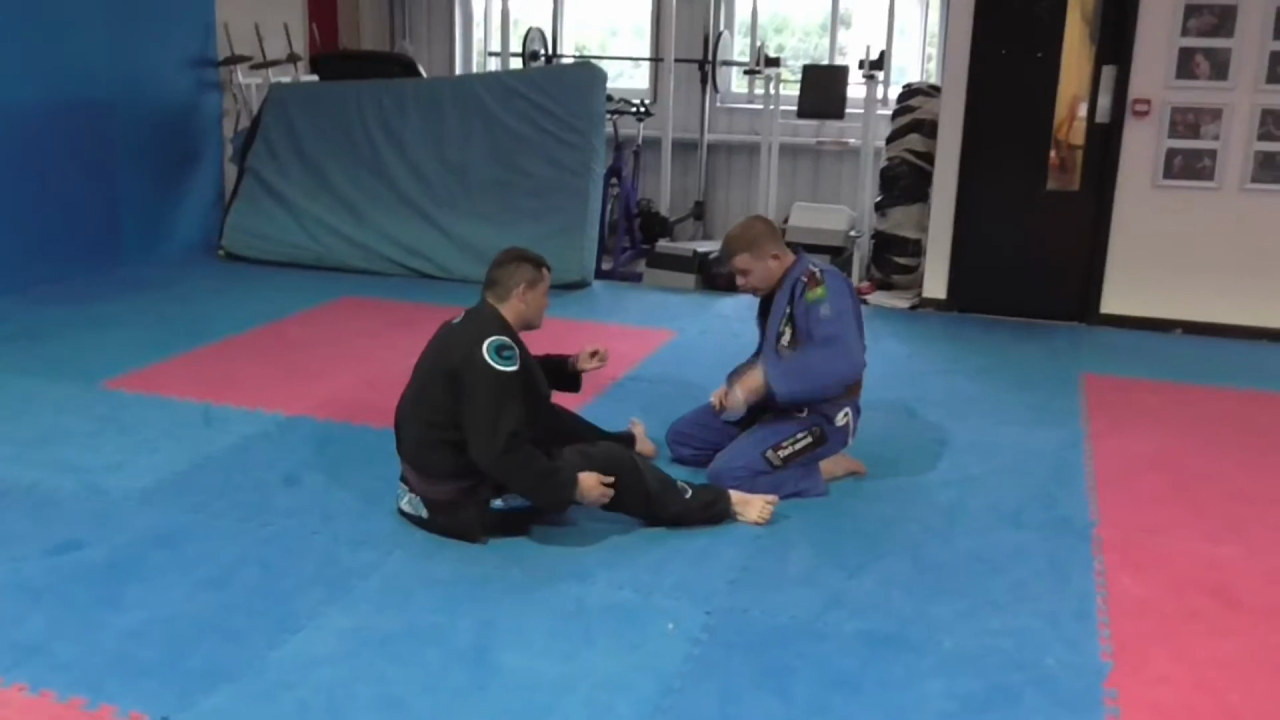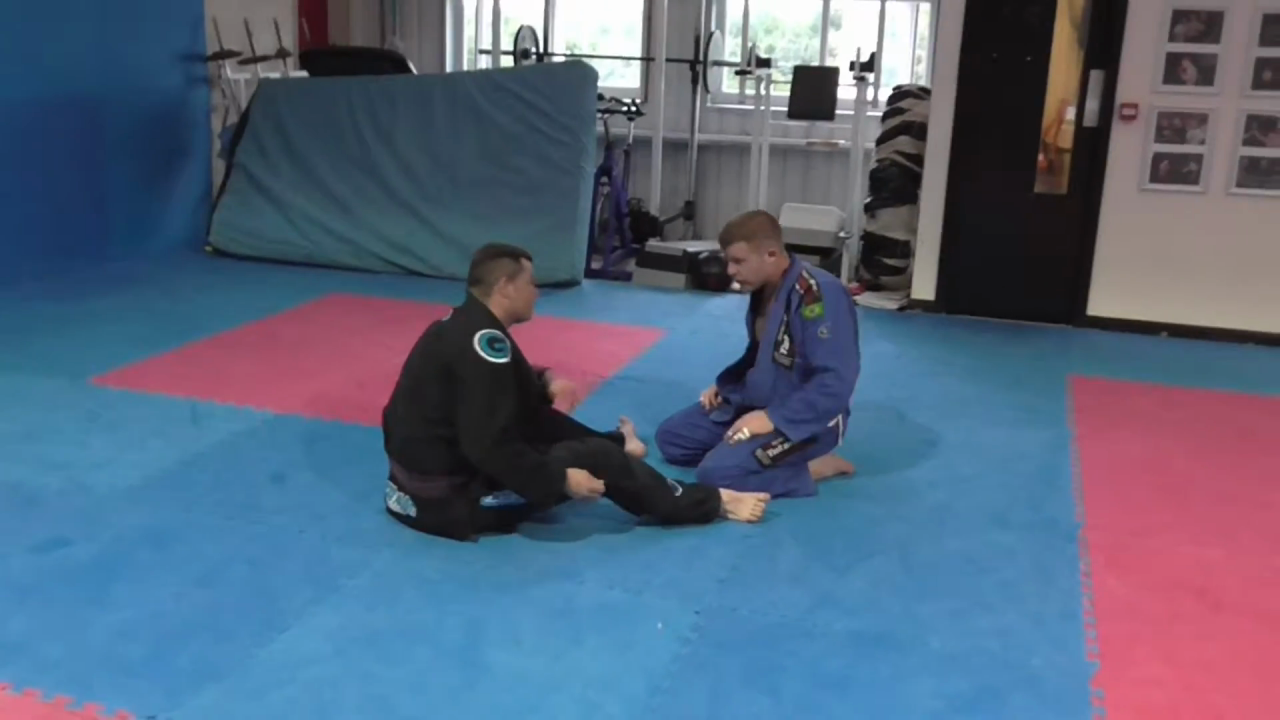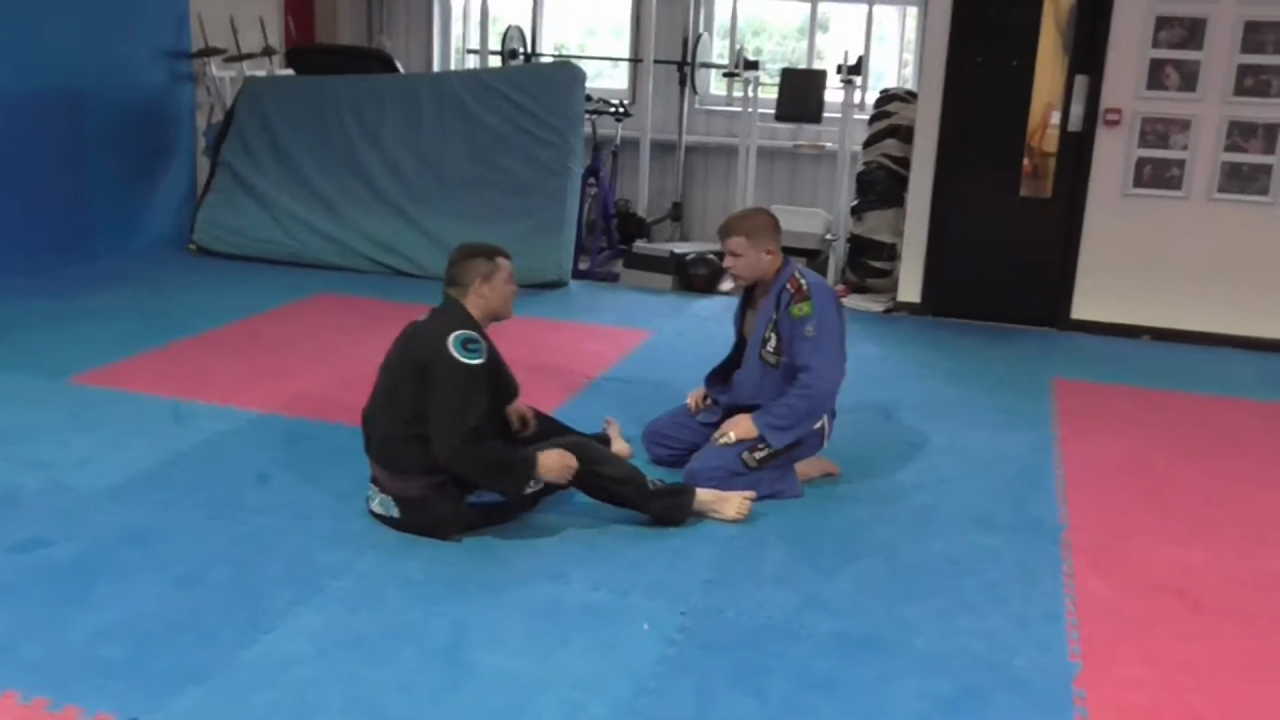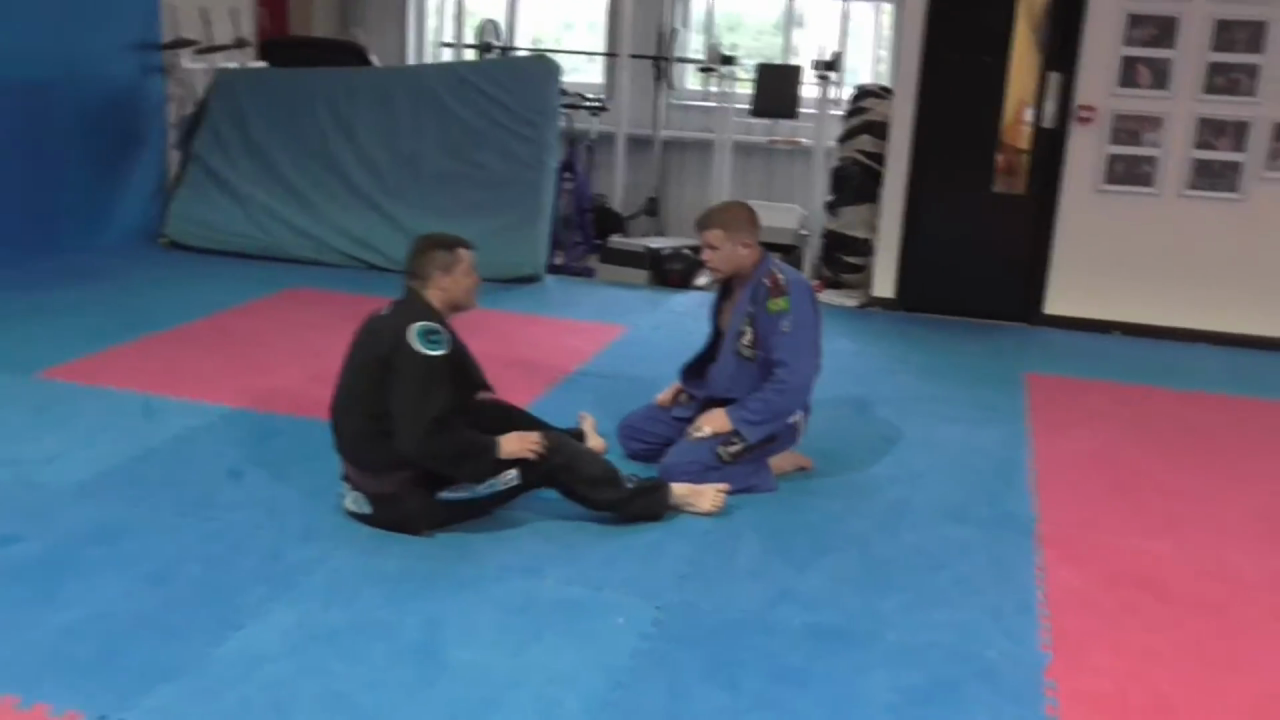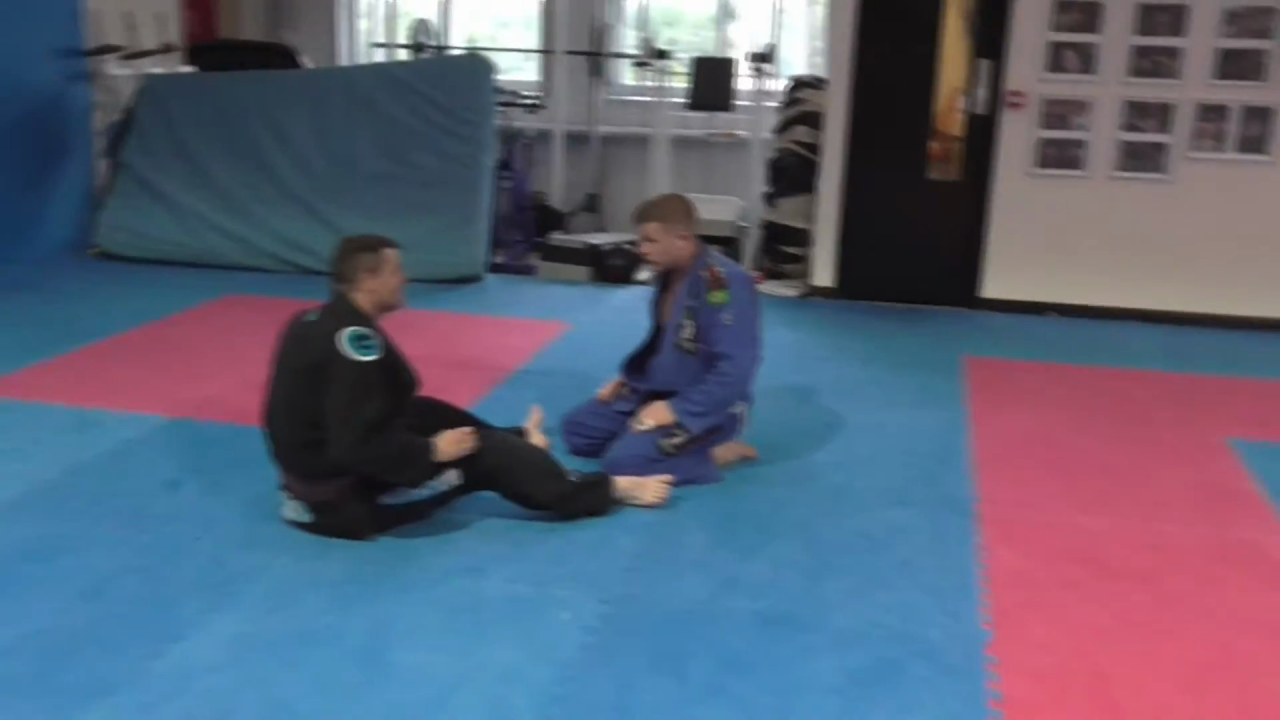
dt=0.2s
person 1, frame 1
left shoulder: (473, 324)
right shoulder: (495, 346)
right elbow: (498, 453)
left wrist: (570, 367)
right wrist: (570, 485)
left hip: (438, 472)
right hip: (460, 498)
left knee: (542, 419)
right knee: (606, 465)
left ankle: (627, 443)
right ankle: (721, 504)
person 1, frame 2
left shoulder: (460, 323)
right shoulder: (485, 341)
right elbow: (491, 448)
left wrist: (541, 385)
right wrist: (561, 480)
left hip: (424, 470)
right hip: (453, 498)
left knee: (531, 418)
right knee: (594, 460)
left ankle: (616, 443)
right ankle: (711, 503)
person 1, frame 3
left shoulder: (437, 324)
right shoulder: (461, 343)
right elbow: (461, 448)
left wrist: (504, 405)
right wrist: (532, 467)
left hip: (403, 473)
right hip: (434, 497)
left knee: (511, 425)
right knee: (573, 457)
left ankle: (601, 446)
right ankle: (689, 501)
person 1, frame 4
left shoulder: (394, 318)
right shoulder: (424, 335)
right elbow: (424, 441)
left wrist: (468, 395)
right wrist: (497, 449)
left hip: (375, 471)
right hip: (406, 493)
left knee: (486, 411)
right knee: (544, 454)
left ankle: (575, 441)
right ankle: (665, 496)
person 1, frame 5
left shoulder: (313, 322)
right shoulder: (355, 340)
right elbow: (359, 447)
right wrist: (431, 450)
left hip: (310, 477)
right hip: (345, 497)
left knee: (426, 413)
right knee: (484, 454)
left ankle: (517, 440)
right ankle: (608, 491)
person 2, frame 1
left shoulder: (825, 285)
right shoulder: (778, 285)
left elbow: (843, 360)
left wrist: (769, 376)
right wrist: (742, 380)
left hip: (818, 412)
right hip: (772, 400)
left knee: (728, 474)
right knee: (681, 438)
left ankle: (826, 467)
right ankle: (790, 454)
person 2, frame 2
left shoulder: (821, 295)
right shoulder: (764, 289)
left elbow: (836, 382)
left wrist: (774, 419)
right wrist: (725, 384)
left hip: (804, 417)
right hip: (757, 401)
left knee: (717, 473)
right knee: (670, 437)
left ankle: (814, 467)
right ankle: (778, 455)
person 2, frame 3
left shoulder: (810, 296)
right shoulder: (755, 288)
left elbow: (819, 383)
left wrist: (761, 424)
right wrist: (712, 386)
left hip: (789, 421)
left knee: (704, 474)
right knee: (657, 437)
left ankle: (800, 468)
right ankle: (763, 456)
person 2, frame 4
left shoulder: (787, 292)
right shoulder: (731, 281)
left elbow: (794, 380)
left wrist: (735, 417)
right wrist: (687, 381)
left hip: (763, 415)
right hip: (717, 398)
left knee: (678, 468)
right knee: (633, 432)
left ankle: (774, 462)
right ankle: (738, 451)
person 2, frame 5
left shoulder: (726, 283)
right shoulder: (671, 275)
left elbow: (735, 372)
left wrist: (678, 409)
right wrist: (628, 376)
left hip: (705, 408)
right hip: (659, 391)
left knee: (623, 462)
right knee: (576, 428)
left ankle: (718, 453)
right ankle: (682, 443)
